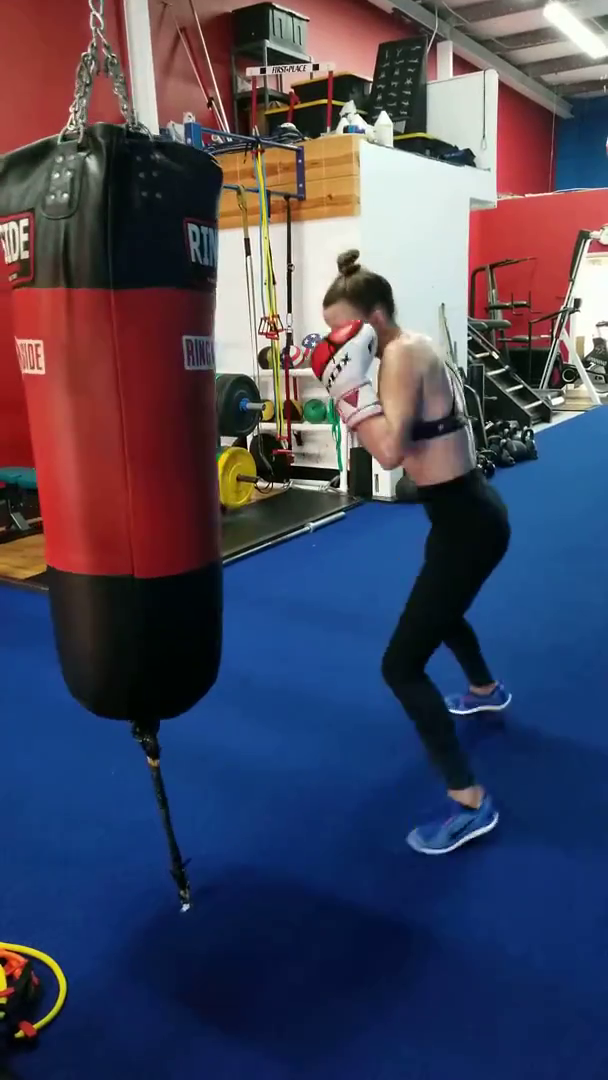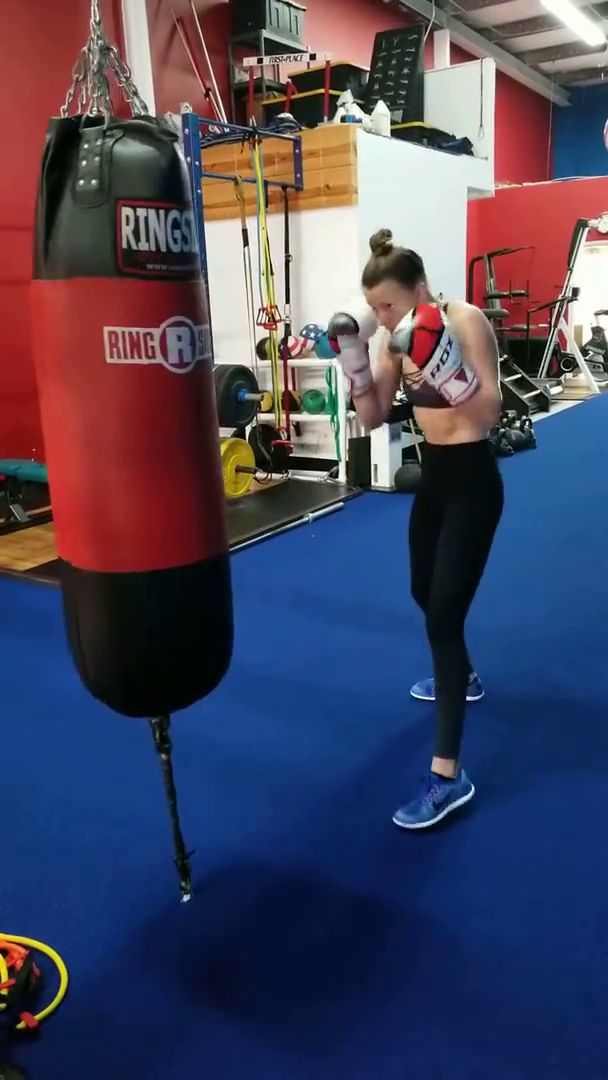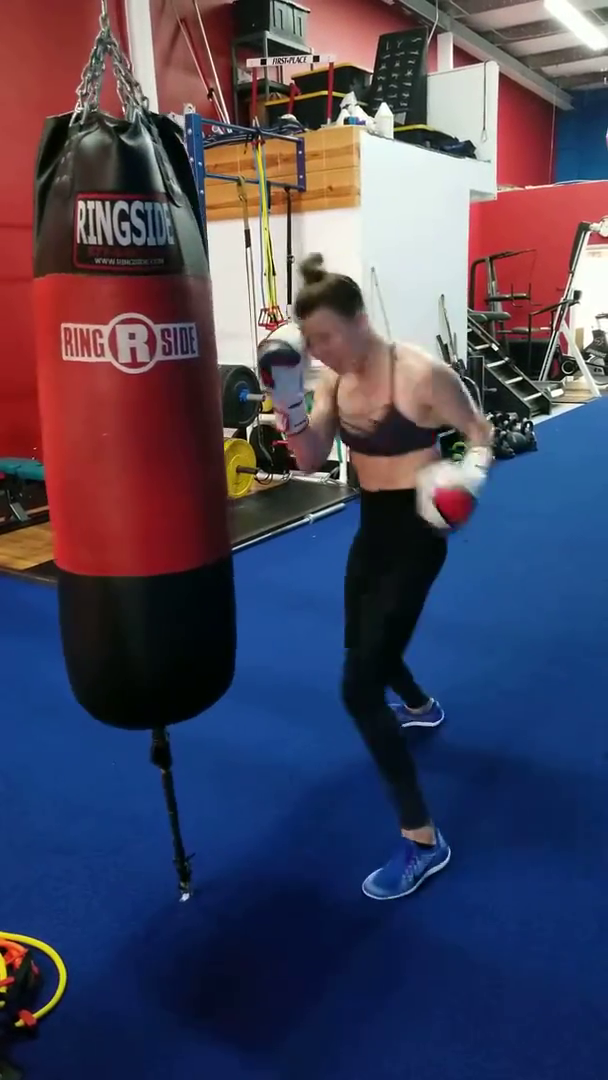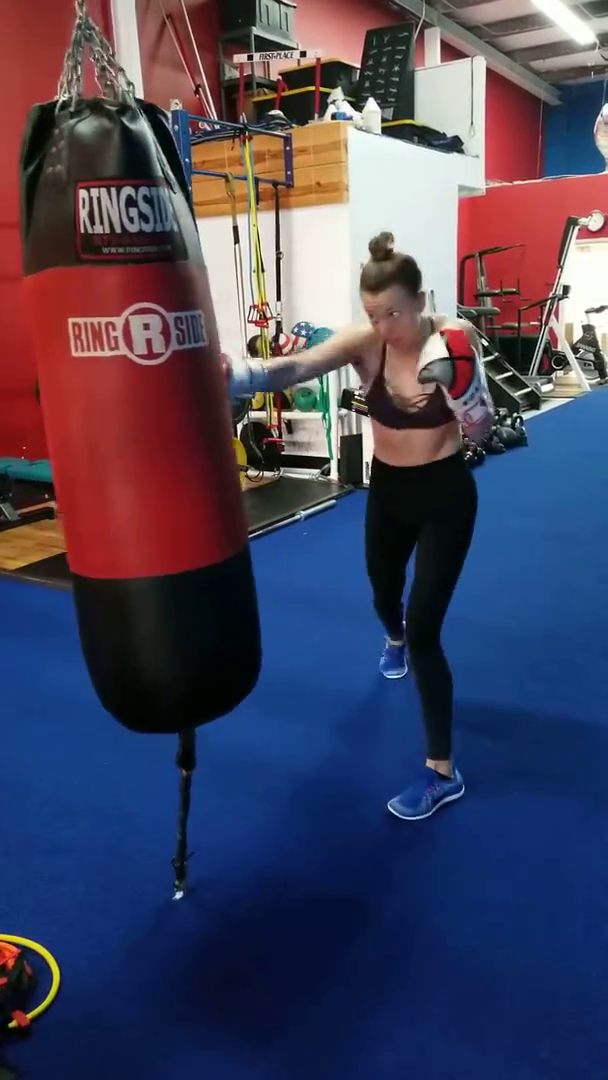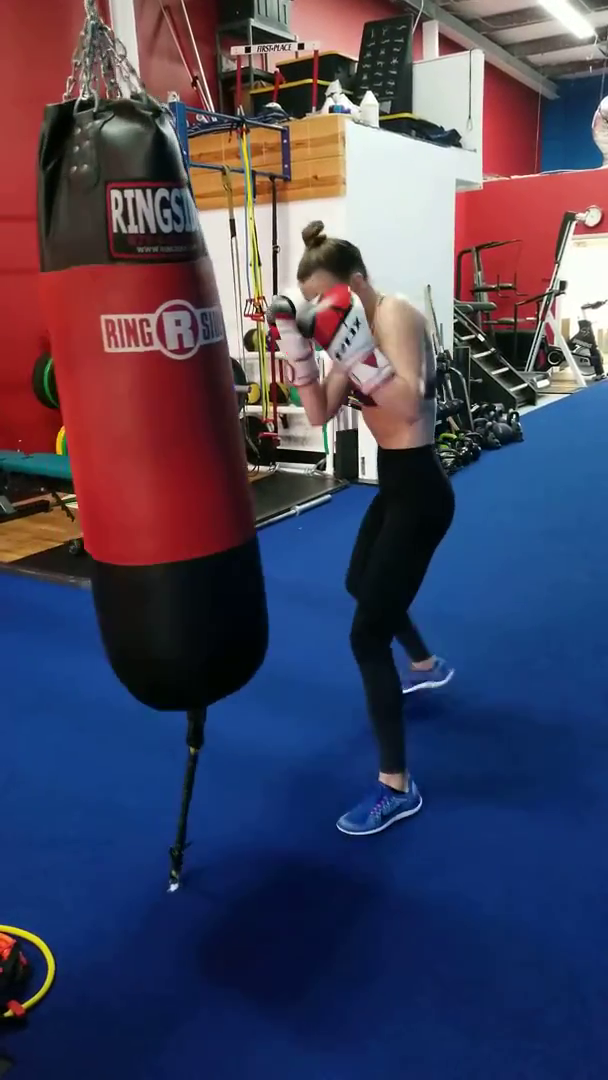
dt=1s
person 1, frame 1
left shoulder: (404, 356)
right shoulder: (407, 351)
left elbow: (390, 451)
right elbow: (404, 432)
left wrist: (347, 386)
right wrist: (353, 390)
left hip: (470, 525)
right hip: (465, 512)
left knee: (400, 667)
right knee: (437, 614)
left ankle: (470, 801)
right ankle: (486, 691)
person 1, frame 2
left shoulder: (466, 321)
right shoulder: (396, 341)
left elbow: (490, 408)
right elbow: (371, 416)
left wrist: (444, 358)
right wrist: (355, 356)
left hip: (471, 480)
right hip: (433, 476)
left knee: (442, 617)
right knee: (425, 591)
left ankle: (448, 774)
right ankle: (462, 678)
person 1, frame 3
left shoulder: (417, 368)
right shoulder: (336, 379)
left elbow: (479, 435)
right elbow: (309, 460)
left wrist: (467, 476)
right wrist: (287, 390)
left hip: (410, 536)
right hip: (378, 527)
left knee: (358, 690)
right knee: (367, 636)
left ankle: (424, 838)
right ankle: (418, 705)
person 1, frame 4
left shoulder: (456, 338)
right shoulder: (359, 343)
left elbow: (482, 431)
right elbow: (292, 368)
right wrist: (242, 374)
left hip: (444, 494)
right hip: (387, 489)
left knee: (423, 632)
right knee: (383, 600)
left ankle: (441, 771)
right ankle: (396, 640)
person 1, frame 5
left shoulder: (396, 315)
right shoulder: (354, 326)
left elbow: (408, 407)
right elbow: (321, 414)
left wrist: (353, 348)
right wrist: (296, 347)
left hip: (418, 490)
right hip: (398, 483)
left knee: (366, 632)
right knee: (362, 586)
left ankle: (397, 787)
right ankle: (425, 663)
